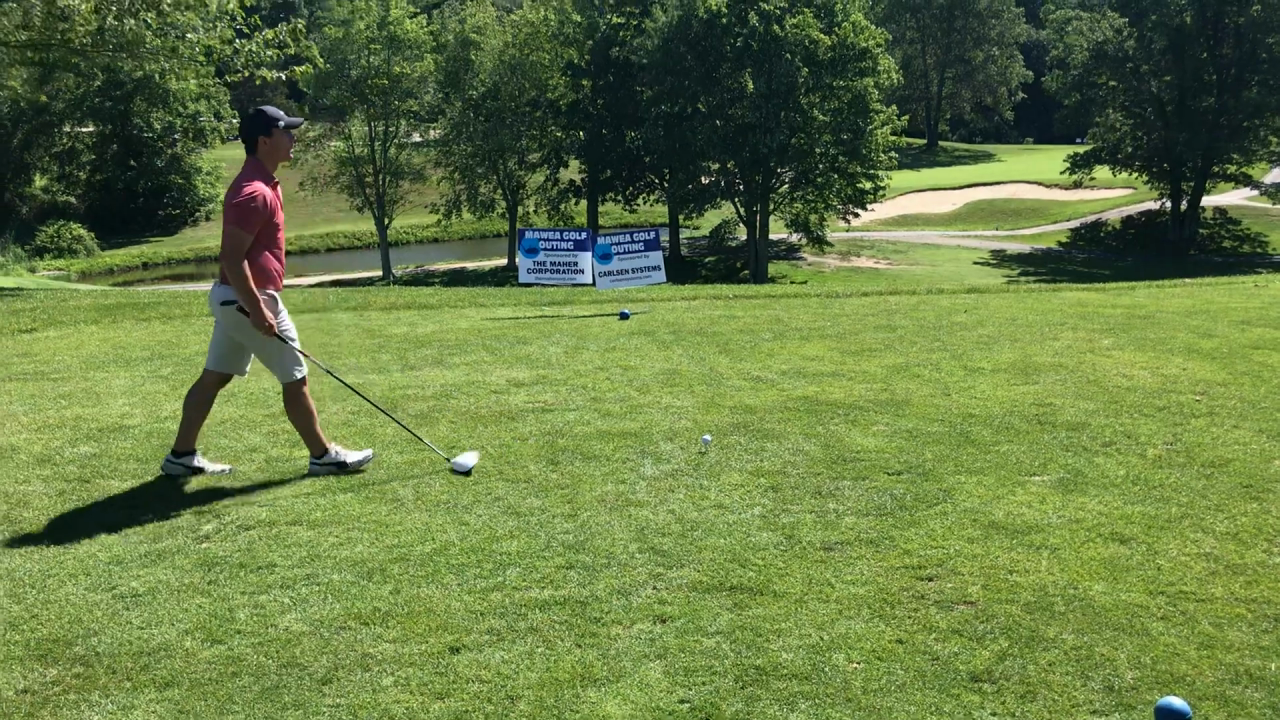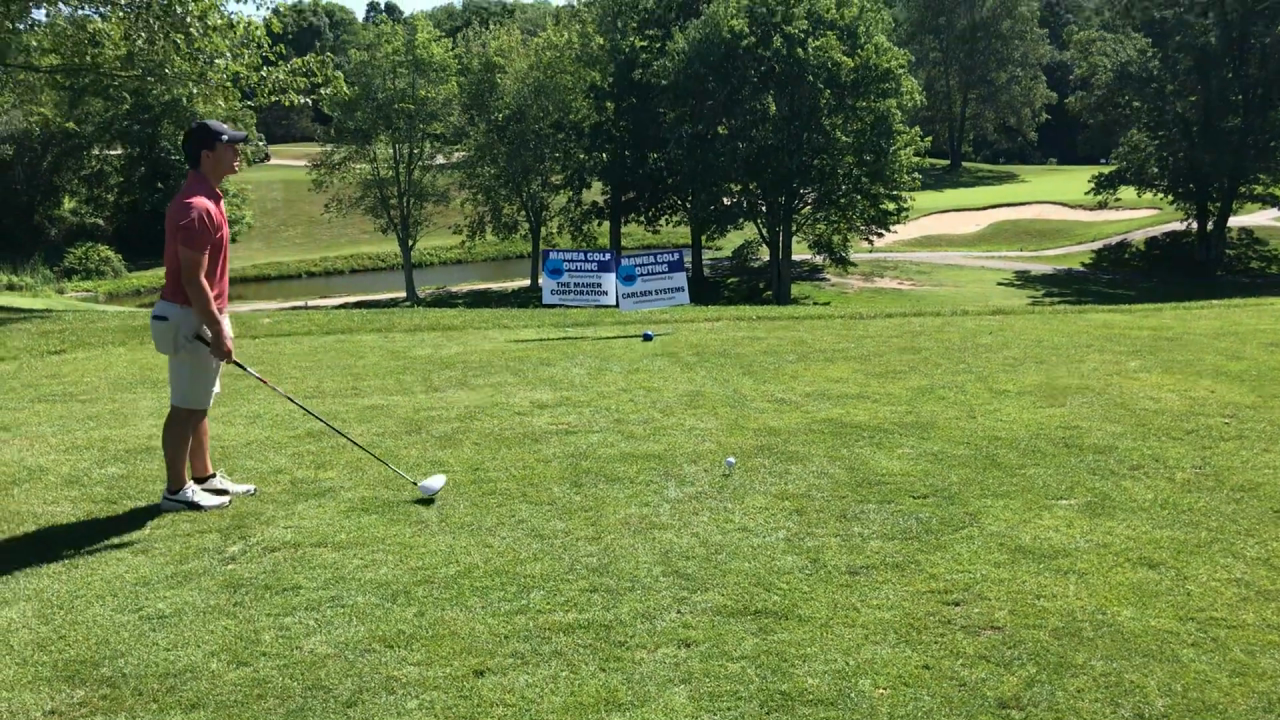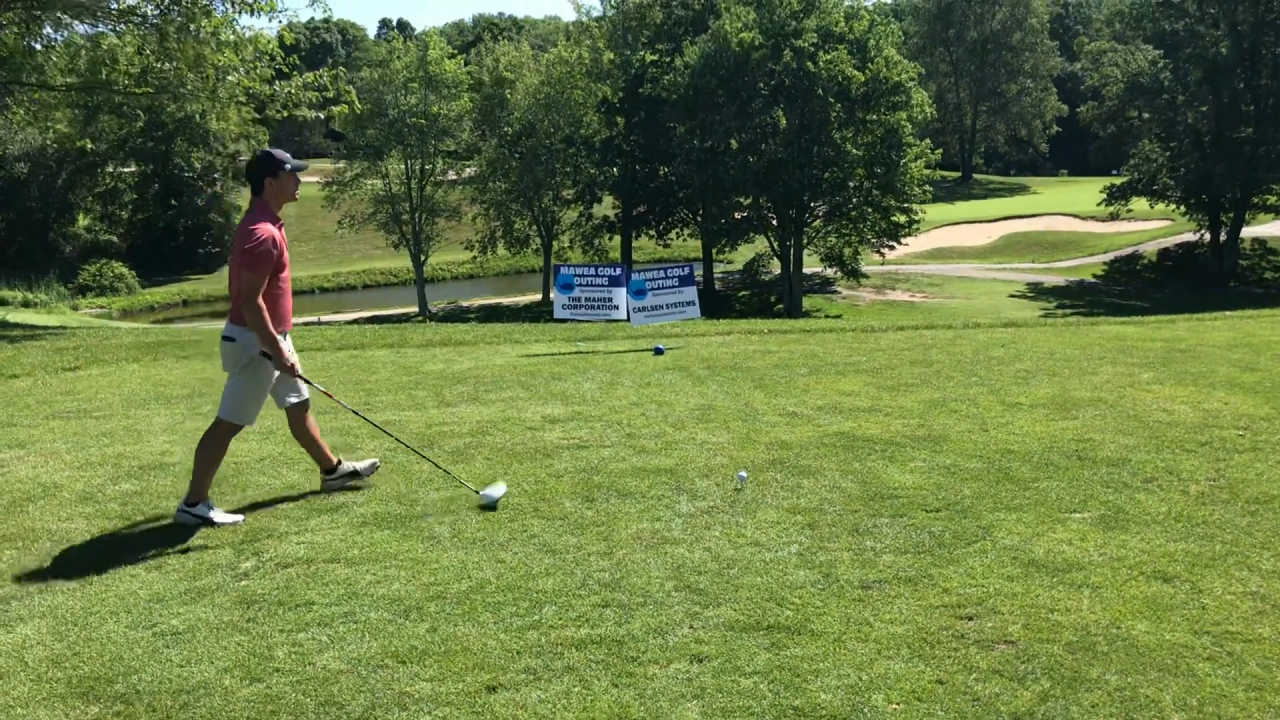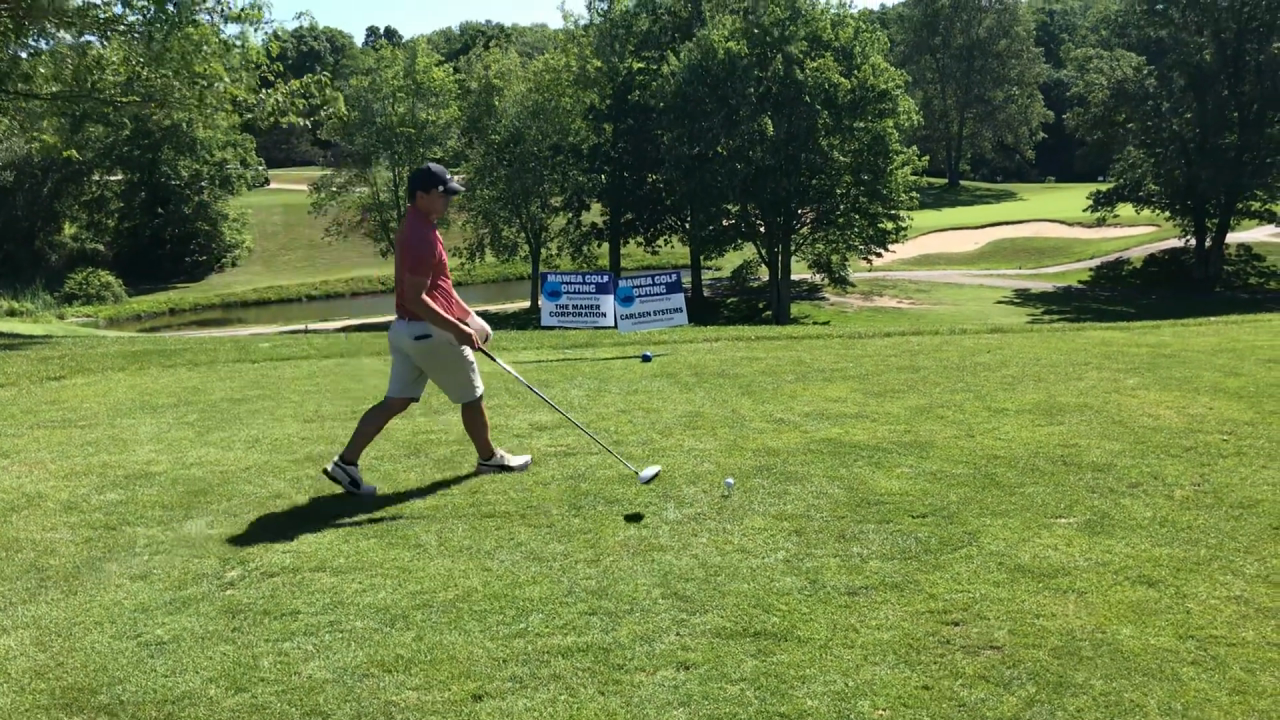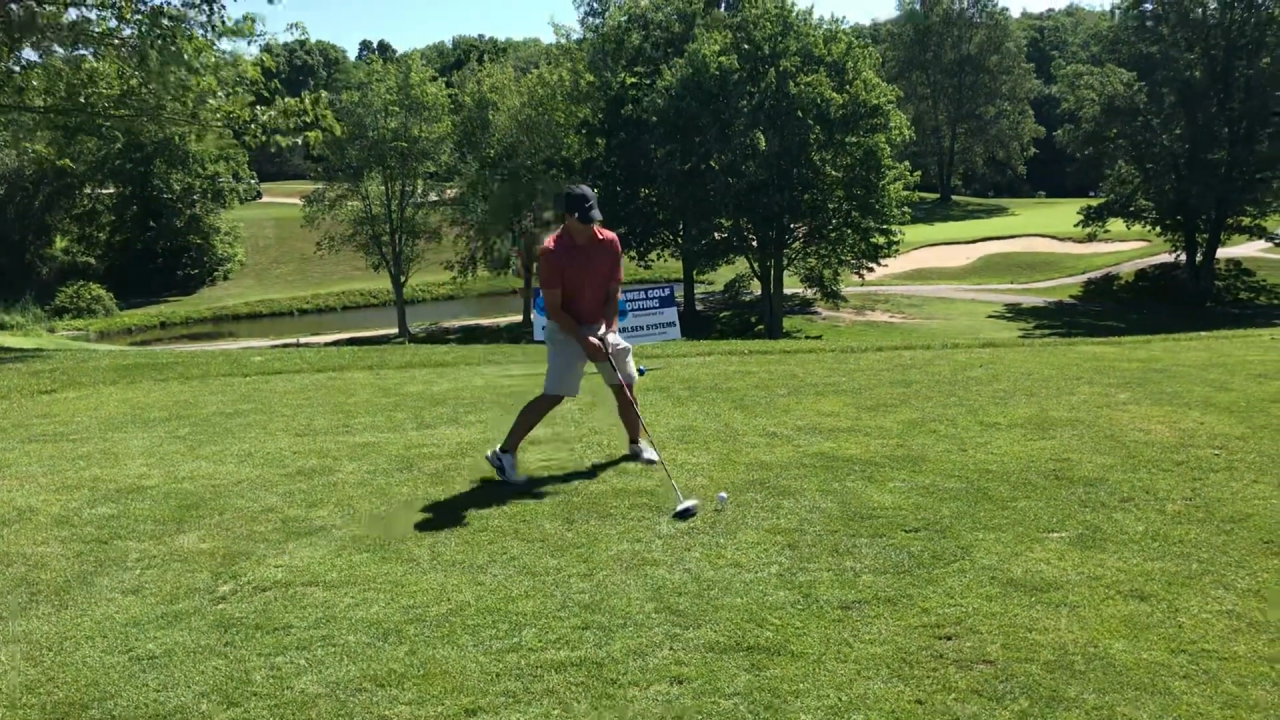
dt=0.7s
person 1, frame 1
left shoulder: (261, 182)
right shoulder: (254, 192)
right elbow: (233, 257)
right wrist: (258, 310)
left hip: (236, 297)
right hip: (250, 299)
left knee: (215, 377)
right knee: (295, 378)
left ankle: (182, 455)
right ankle: (323, 455)
person 1, frame 2
left shoulder: (207, 198)
right shoulder: (198, 207)
right elbow: (192, 279)
left wrist: (218, 320)
right wrist: (216, 331)
left hip: (200, 317)
right hip: (191, 321)
left knee: (199, 404)
right knee: (186, 408)
left ankle: (205, 477)
right ankle: (177, 490)
person 1, frame 3
left shoulder: (267, 224)
right shoulder: (261, 234)
right elbow: (250, 300)
right wrist: (275, 349)
left hip: (271, 337)
right hip: (257, 342)
left knee: (298, 406)
right knee: (229, 423)
left ankle: (332, 469)
right ankle: (194, 503)
person 1, frame 4
left shoulder: (418, 227)
right shoulder: (420, 238)
right elbow: (418, 299)
left wrist: (467, 313)
right wrist: (458, 328)
left hip: (409, 329)
right hip: (431, 332)
left knee: (397, 400)
right knee: (471, 397)
left ankle: (346, 462)
right ankle: (489, 457)
person 1, frame 5
left shoulder: (609, 242)
right shoulder: (552, 251)
left elbow: (613, 292)
right elbow: (554, 308)
left wrist: (610, 330)
right wrist: (584, 340)
left hip: (602, 327)
right hip: (567, 331)
left knee: (625, 386)
right knee: (553, 395)
left ankle: (636, 443)
right ankle: (505, 452)
